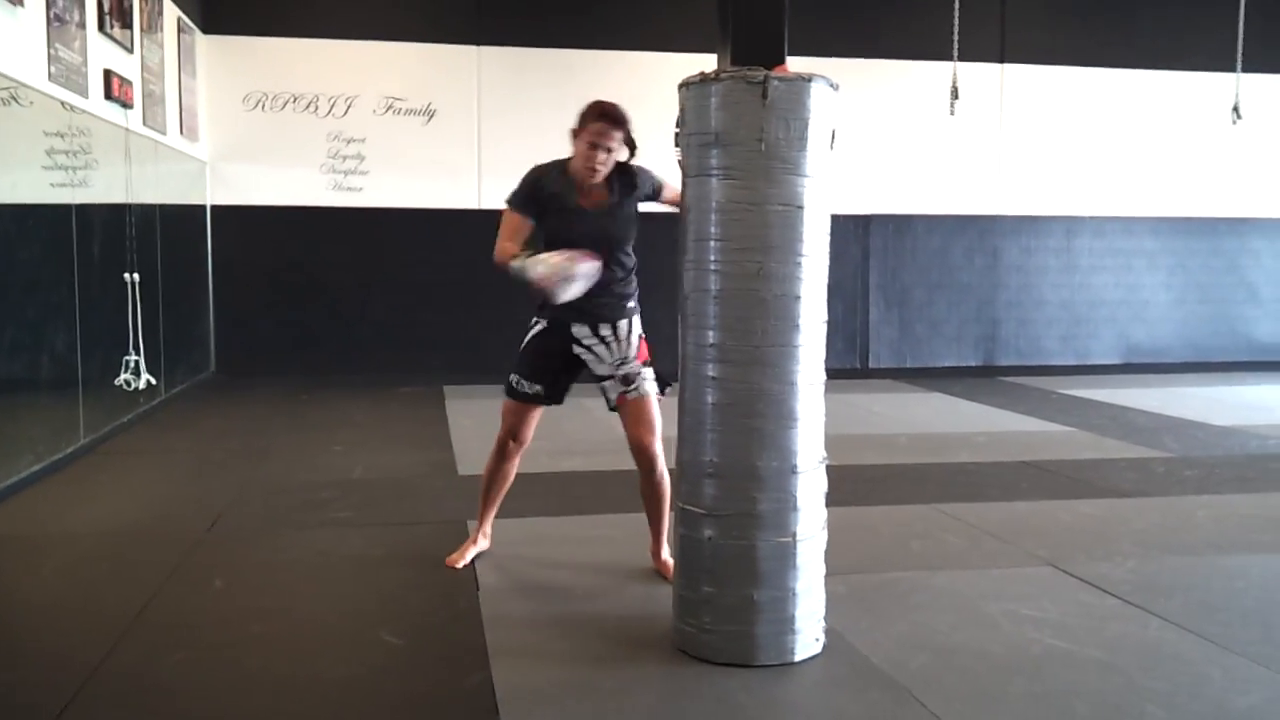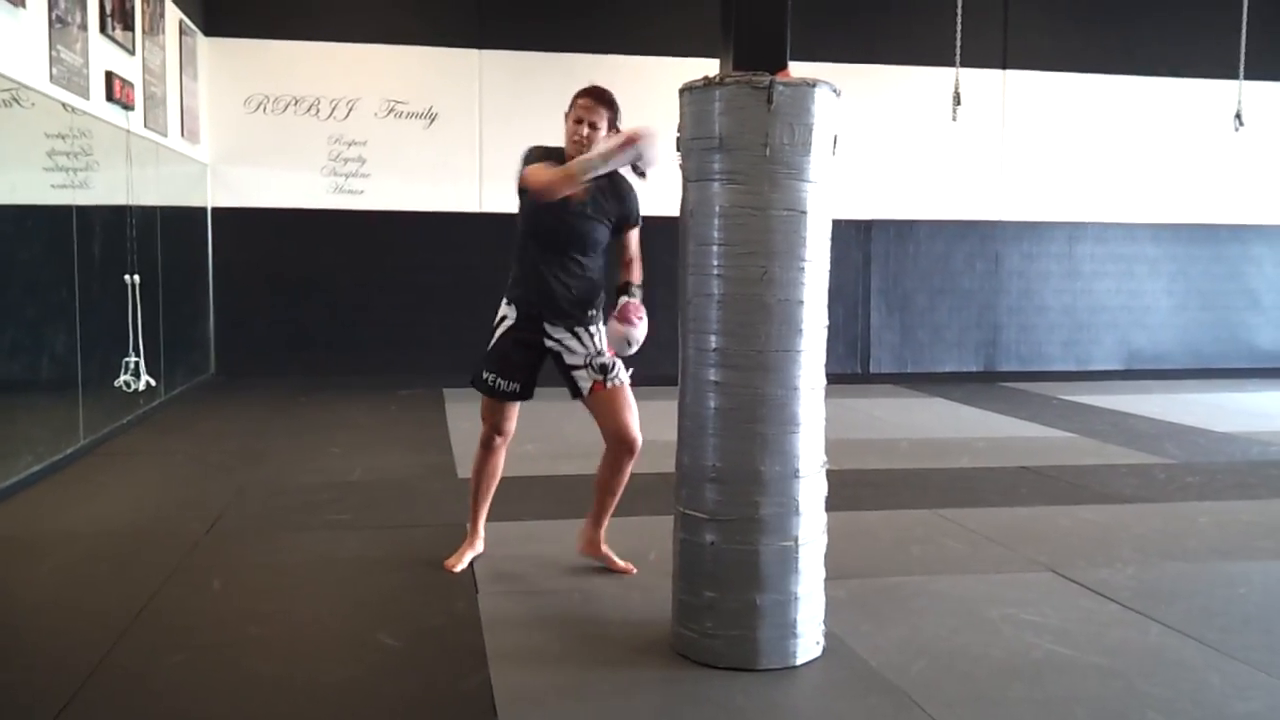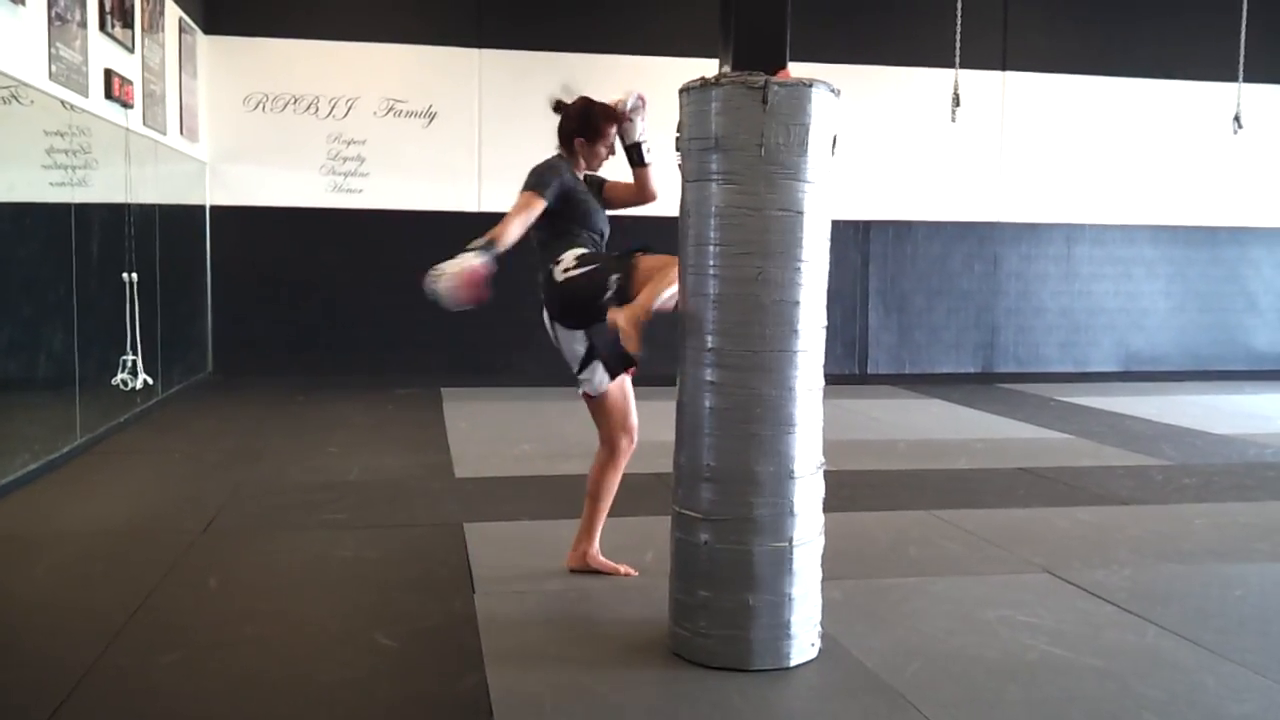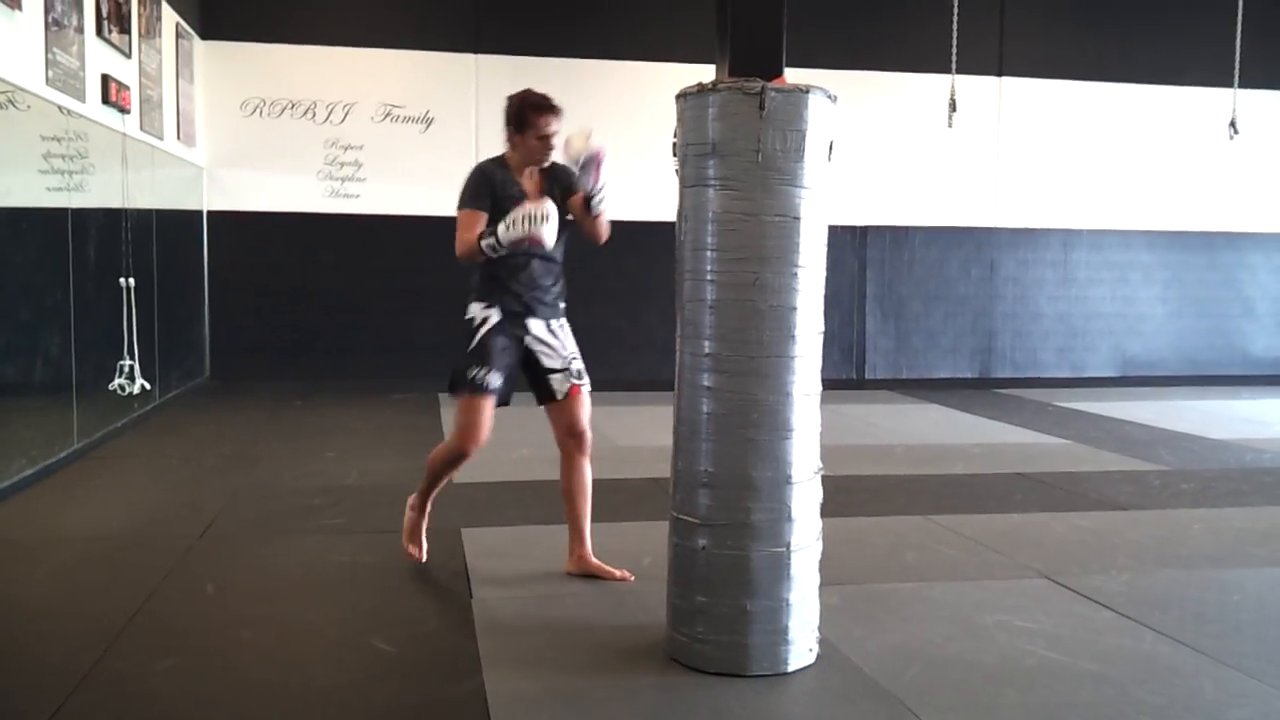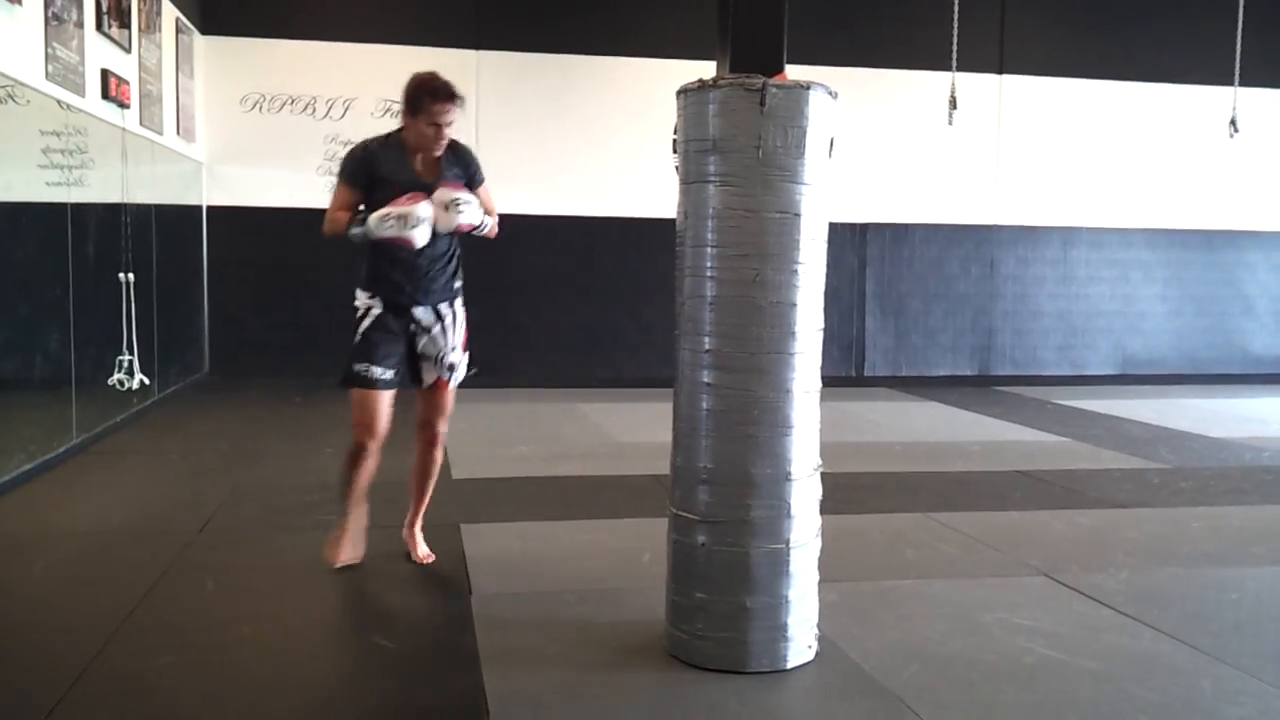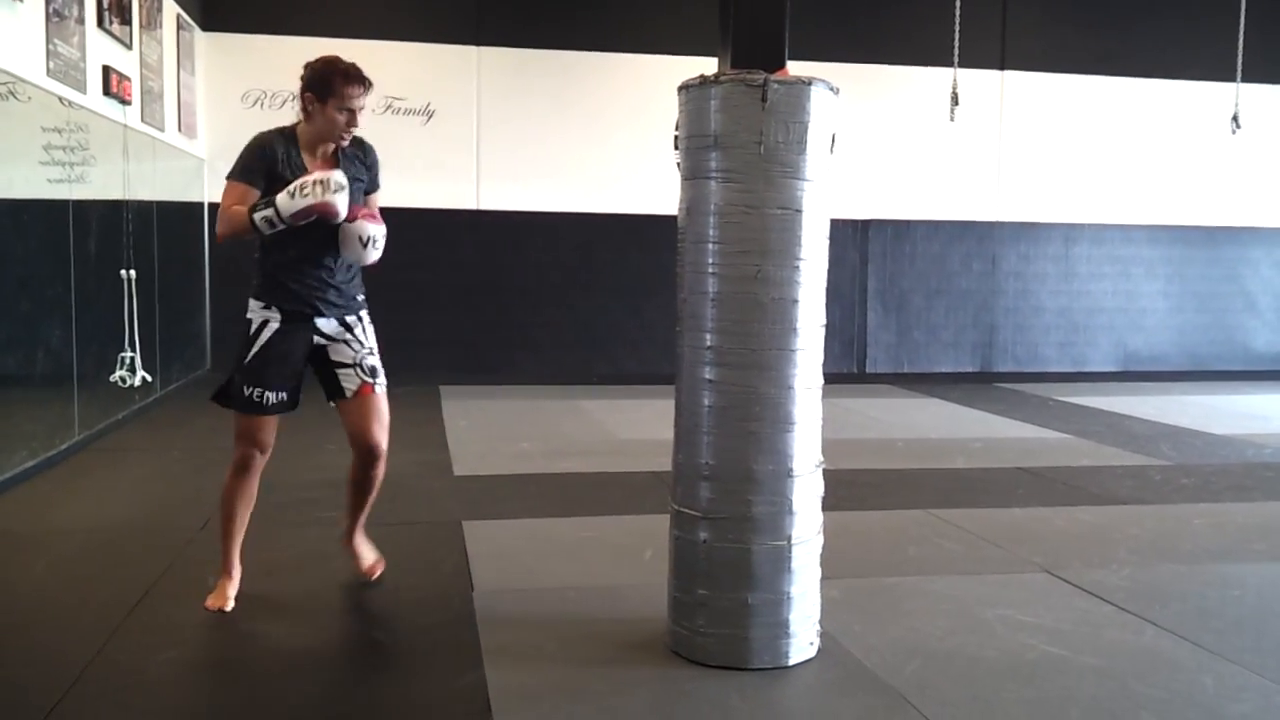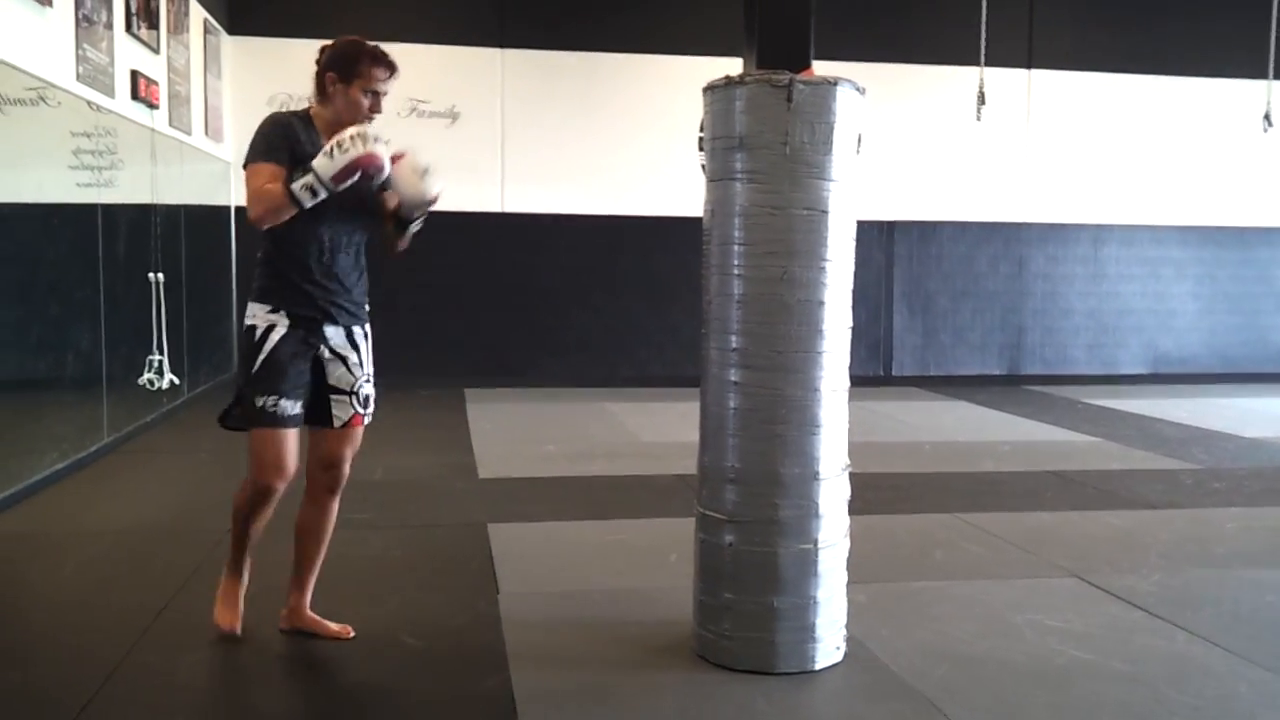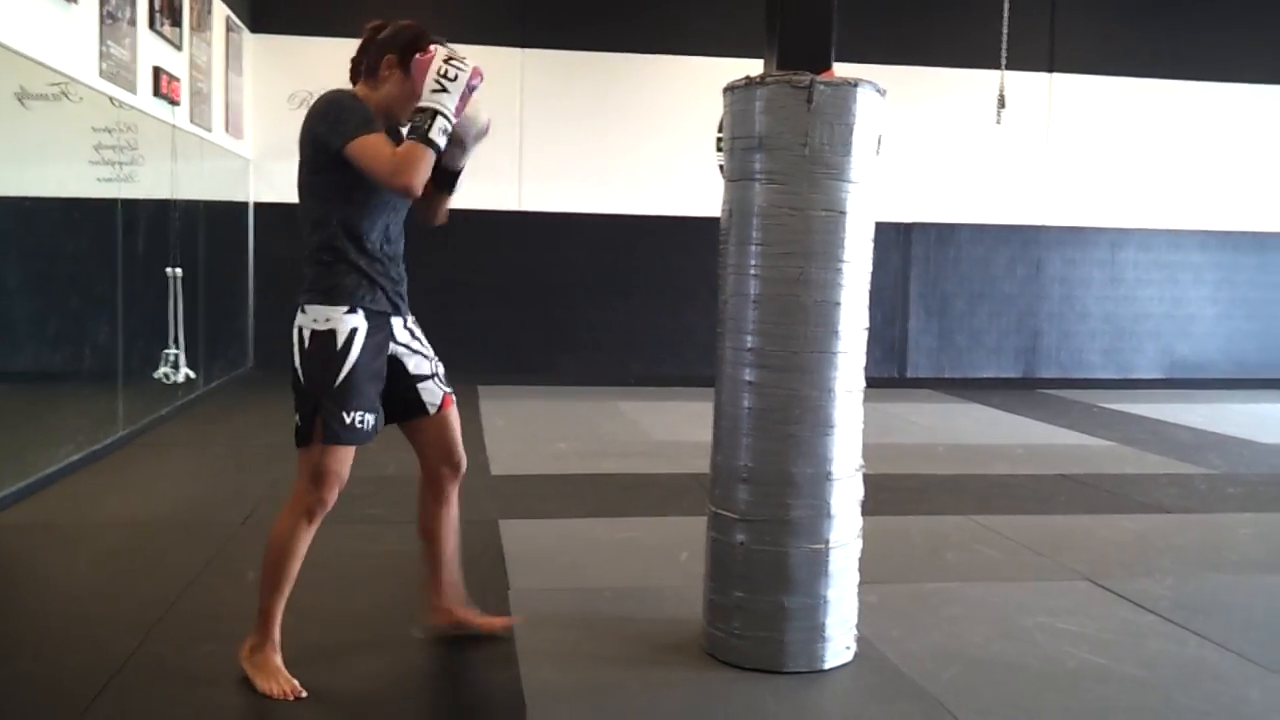
dt=0.4s
person 1, frame 1
left shoulder: (631, 179)
right shoulder: (544, 181)
left elbow: (680, 198)
right elbow: (504, 249)
left hip: (617, 326)
right hip: (558, 323)
left knee: (647, 447)
right knee: (511, 435)
left ankle: (660, 550)
right ankle: (480, 533)
person 1, frame 2
left shoulder: (618, 190)
right shoulder: (541, 160)
left elbow: (631, 257)
right elbow: (549, 187)
left wrist: (630, 299)
right wrist: (610, 156)
left hip: (581, 324)
right hip: (523, 315)
left knee: (627, 439)
right knee: (495, 433)
left ankle: (593, 538)
right ankle: (474, 537)
person 1, frame 3
left shoulder: (589, 183)
right shoulder: (554, 173)
left elbow: (646, 194)
right elbow: (517, 219)
left wrist: (635, 138)
right wrist: (479, 255)
left hip: (581, 315)
right hip: (576, 277)
left knee: (621, 436)
right knee: (674, 270)
left ankle: (584, 550)
right ankle: (626, 323)
person 1, frame 4
left shoulder: (559, 177)
right shoulder: (488, 176)
left elbow: (598, 233)
right elbow: (464, 247)
left wrist: (592, 185)
right wrist: (507, 234)
left hip: (548, 316)
right hip: (498, 311)
left knee: (577, 436)
right knee: (469, 441)
left ankle: (580, 554)
right ankle: (419, 505)
person 1, frame 5
left shoulder: (461, 159)
right shoulder: (369, 156)
left elbow: (492, 225)
right elbow: (332, 225)
left wrist: (474, 217)
right wrist: (374, 225)
left hip: (441, 304)
right hip: (384, 304)
left knee: (433, 429)
right knee: (369, 432)
left ankle: (413, 527)
right ankle: (349, 522)
person 1, frame 6
left shoulder: (361, 156)
right shoulder: (267, 150)
right elbow: (226, 225)
right wrist: (287, 205)
left hip: (345, 314)
right hip: (278, 316)
left knee: (373, 444)
right knee: (250, 451)
left ankle: (355, 532)
right ankle: (228, 571)
person 1, frame 7
left shoulder: (371, 151)
right shoulder: (282, 131)
left elbow: (391, 240)
right elbow: (261, 210)
left wrist: (412, 208)
right wrist: (328, 171)
left hip: (347, 323)
right hip: (281, 318)
left knee: (331, 473)
right knee: (273, 475)
left ankle: (298, 606)
right ankle: (234, 572)
person 1, frame 8
left shoulder: (391, 128)
right shoulder: (336, 110)
left elbow: (430, 208)
right elbow: (405, 179)
left wrist: (458, 149)
right wrist: (440, 107)
left hip: (390, 316)
right hip: (341, 318)
left knee: (448, 460)
right knee: (320, 489)
left ankle: (446, 603)
right ankle: (261, 645)
